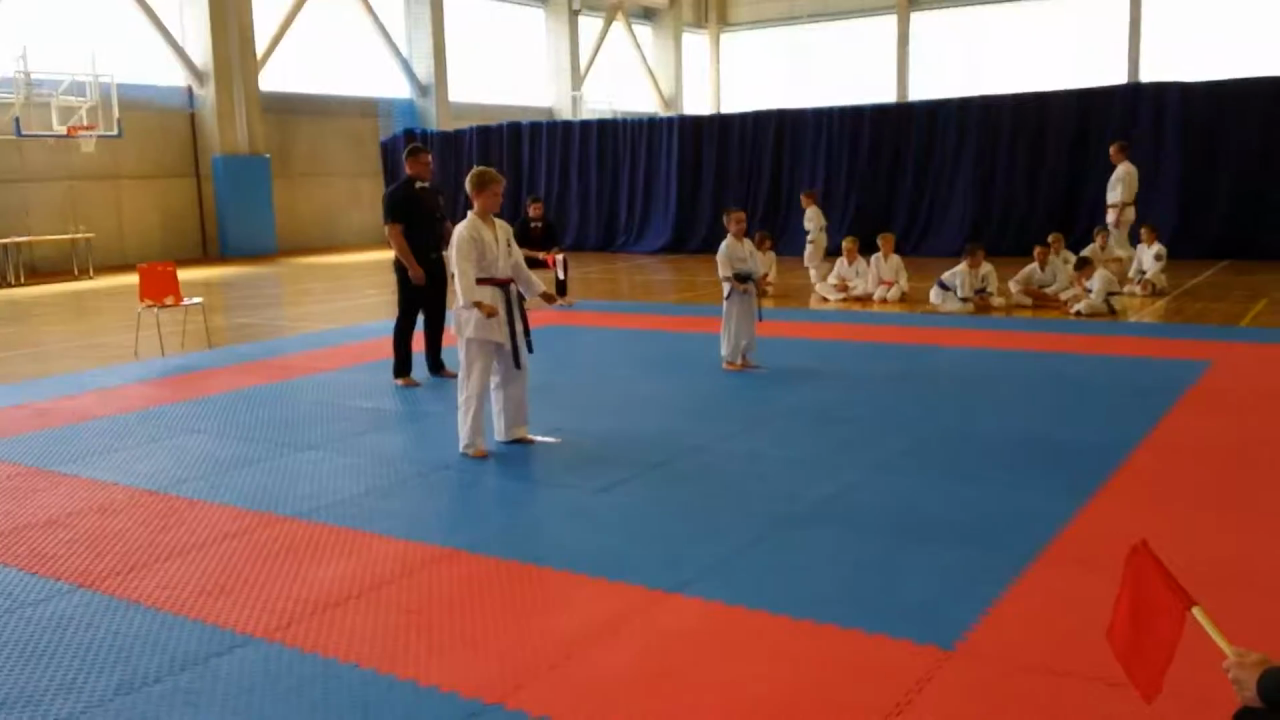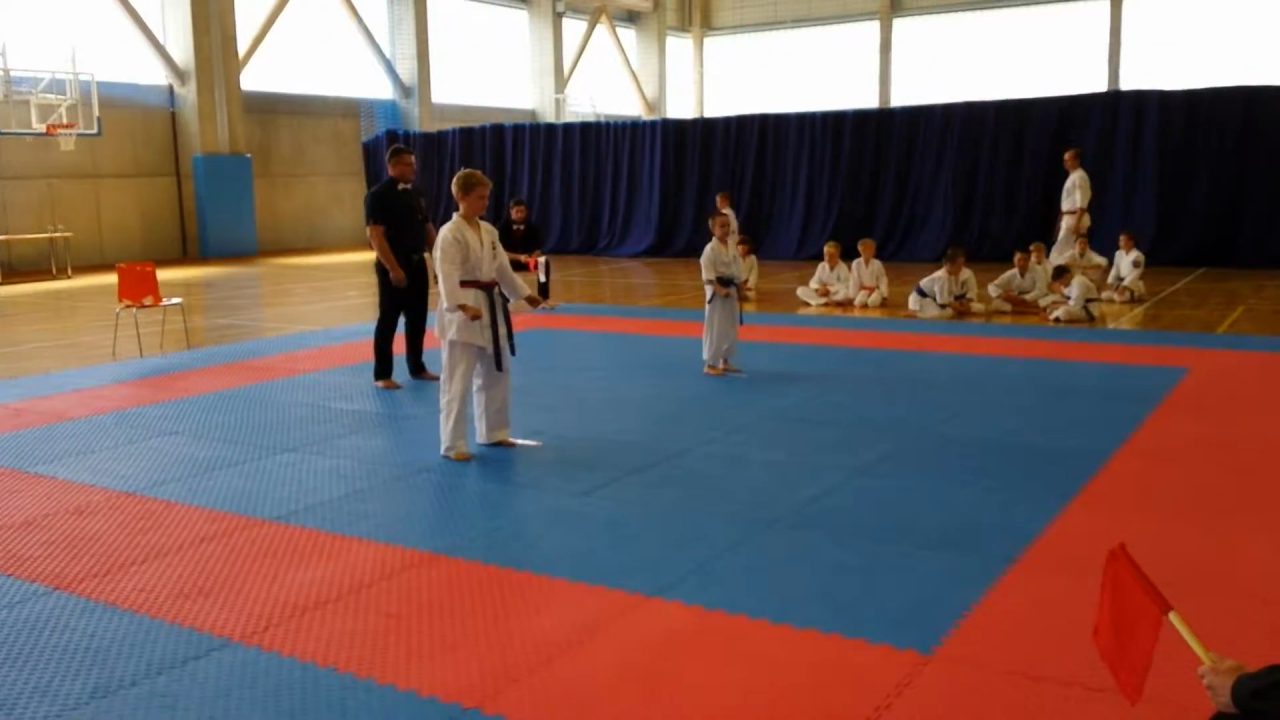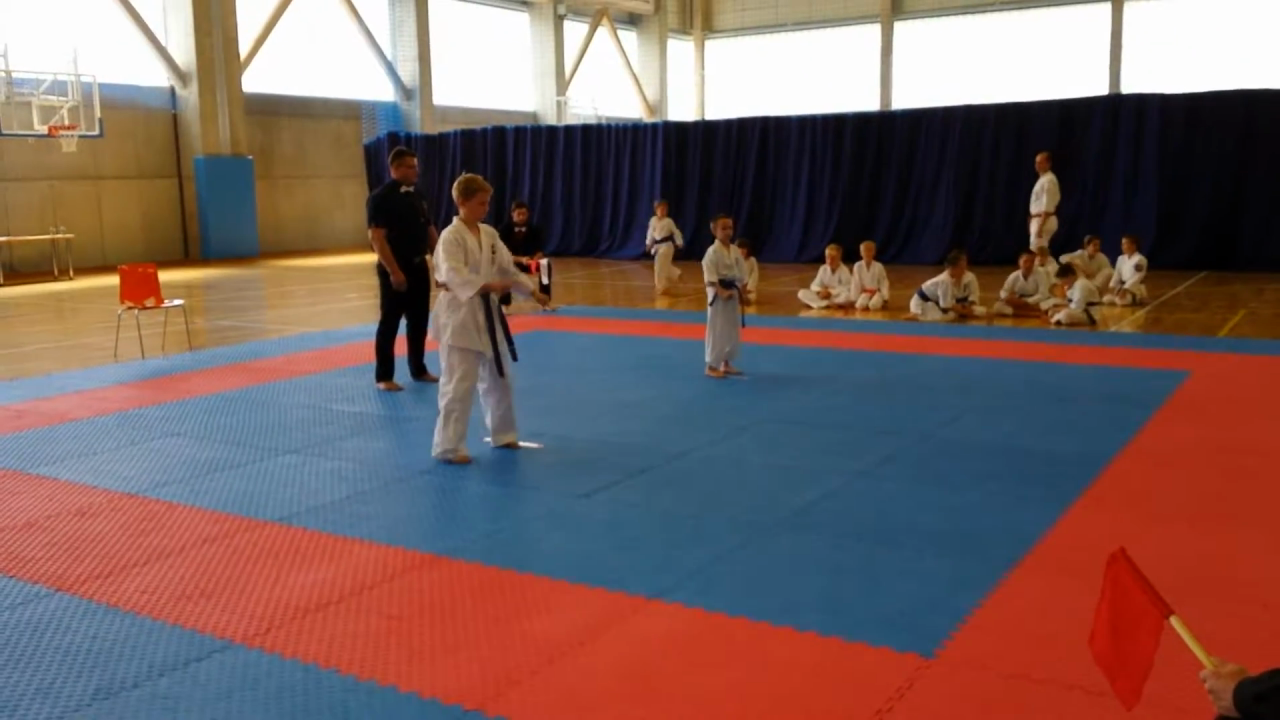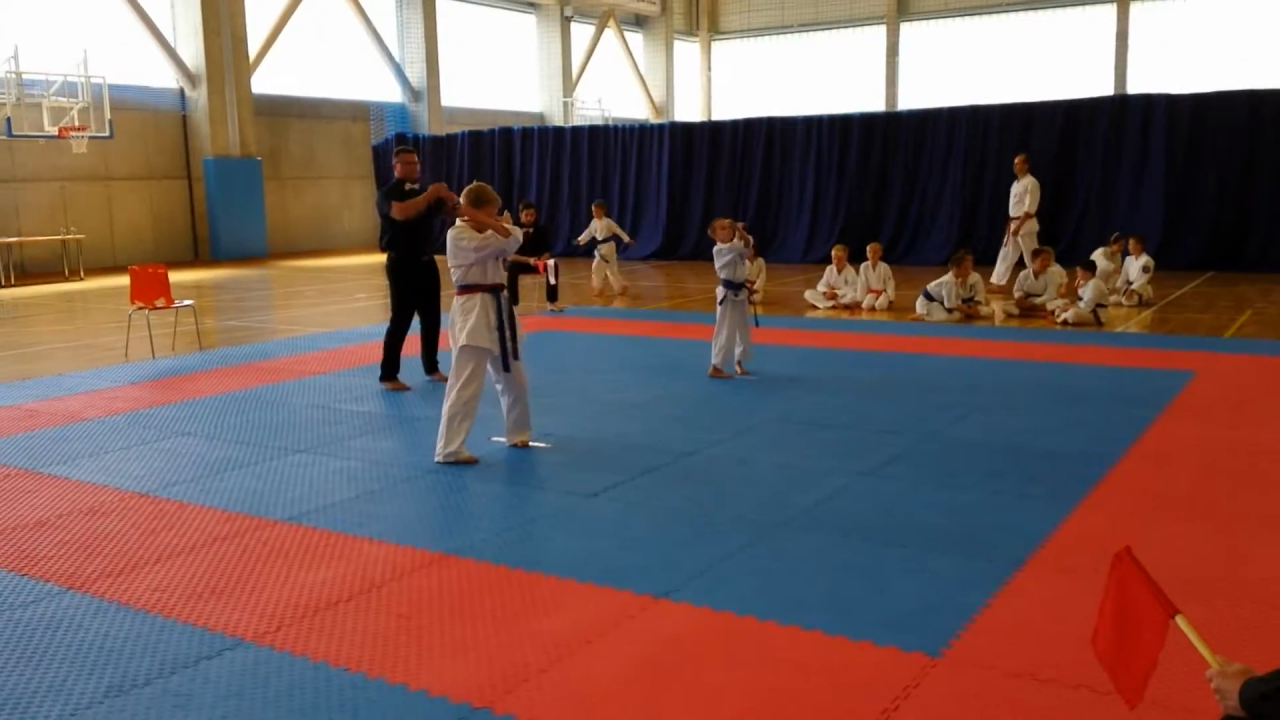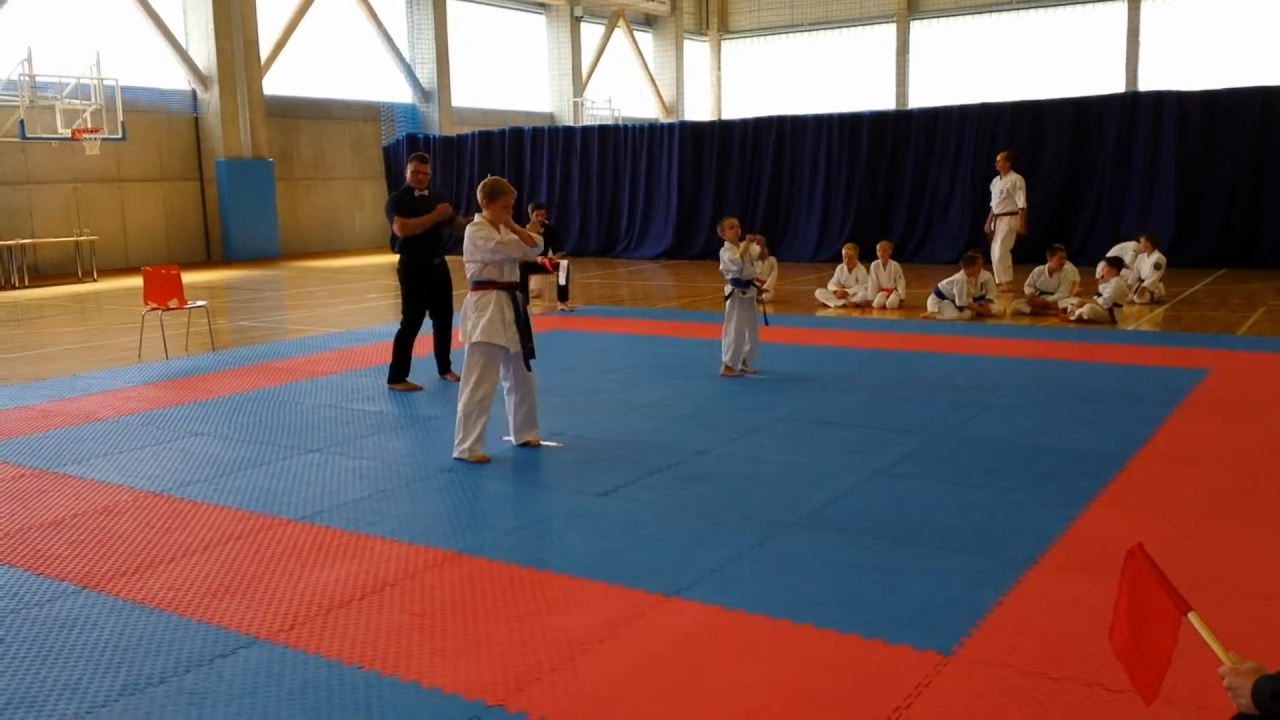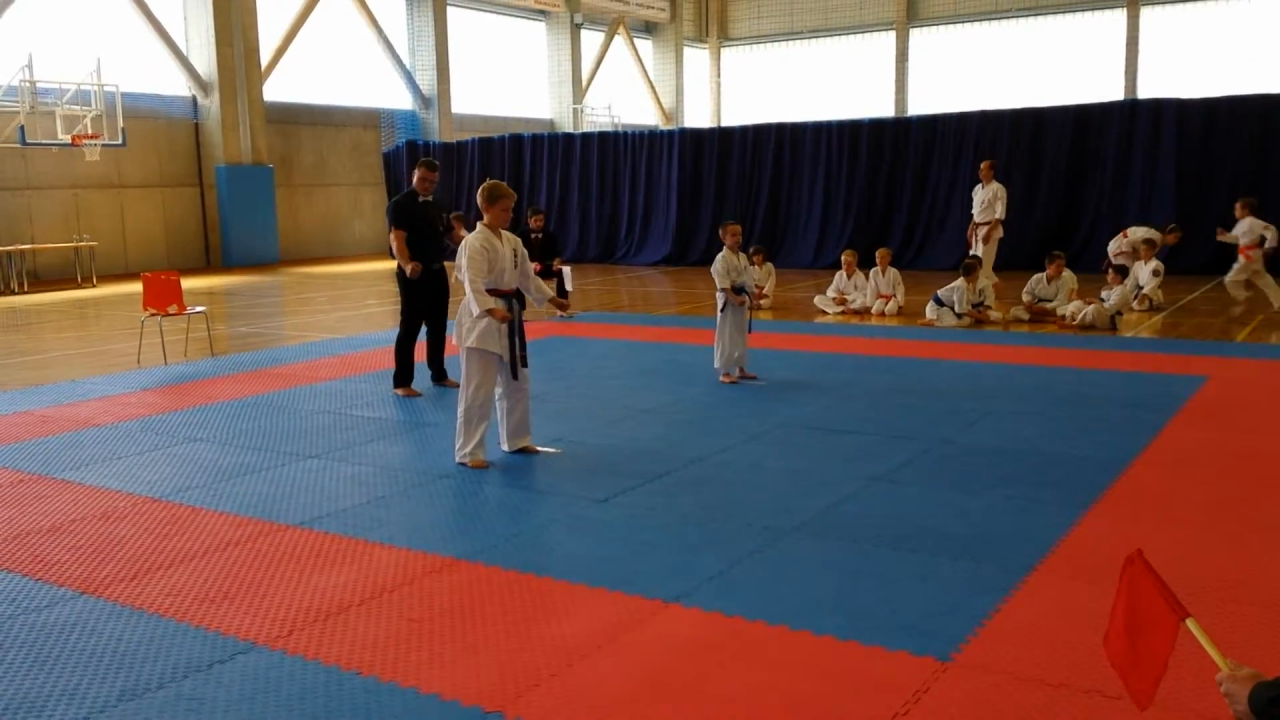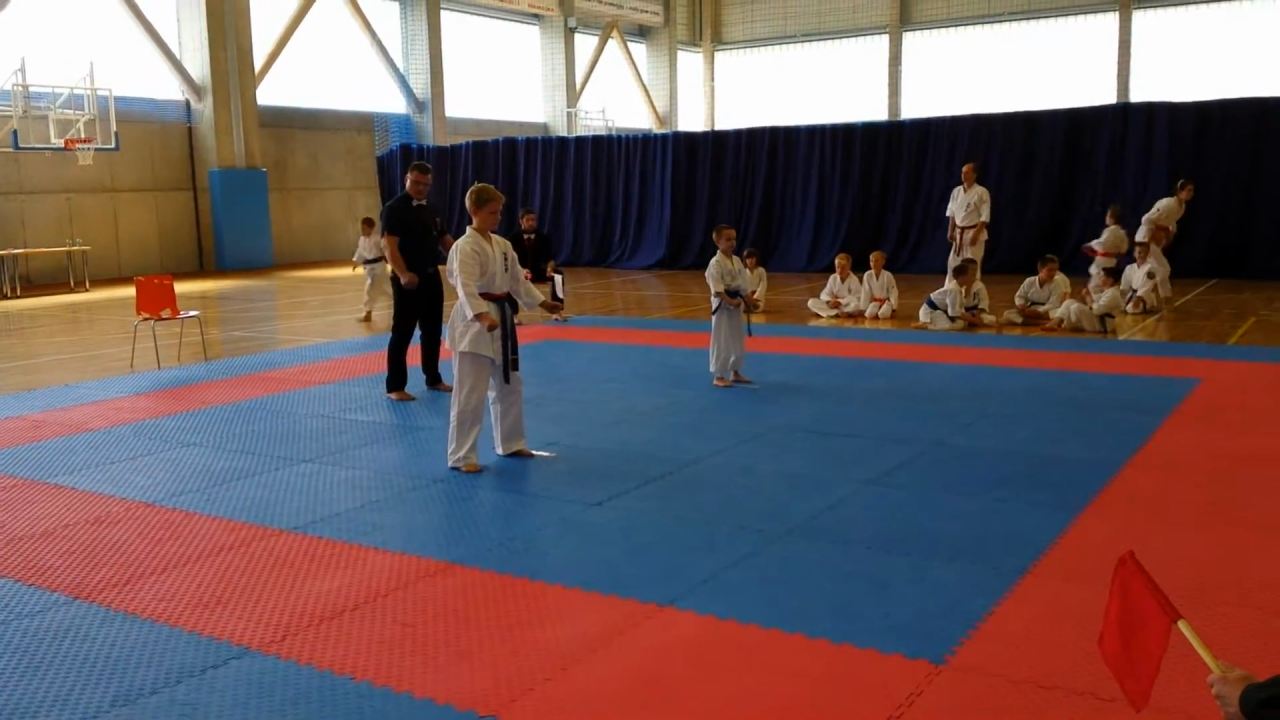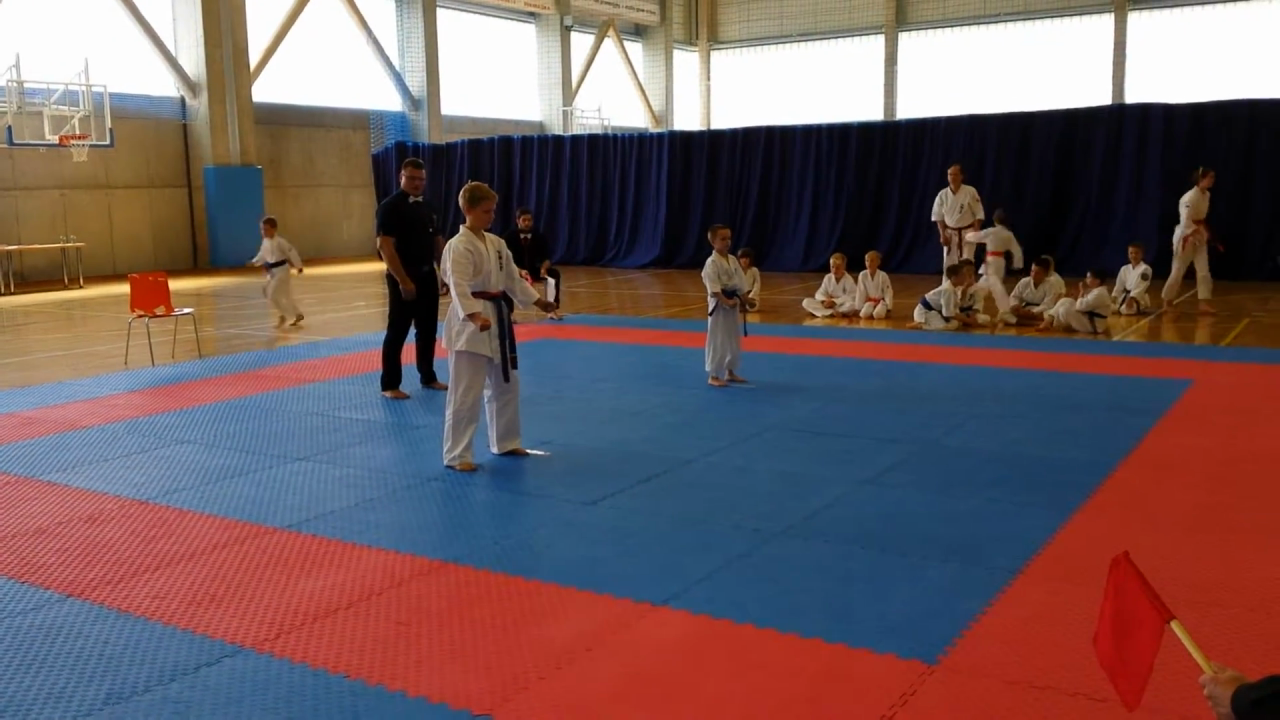
dt=0.4s
person 1, frame 1
left shoulder: (503, 228)
right shoulder: (466, 231)
left elbow: (517, 266)
right elbow: (464, 273)
left wrist: (540, 291)
right wrist: (478, 303)
left hip: (507, 304)
right hip: (479, 309)
left knee: (513, 372)
right knee: (476, 378)
left ankle: (511, 429)
right ankle: (471, 441)
person 1, frame 2
left shoulder: (488, 231)
right shoulder: (450, 233)
left elbow: (502, 269)
right elbow: (447, 276)
left wrist: (525, 294)
right wrist: (463, 306)
left hip: (490, 306)
right hip: (462, 311)
left knee: (495, 375)
right knee: (458, 381)
left ankle: (493, 433)
right ankle: (453, 444)
person 1, frame 3
left shoulder: (488, 234)
right shoulder: (451, 235)
left elbow: (508, 267)
right elbow: (453, 275)
left wrist: (532, 291)
right wrist: (487, 286)
left hip: (488, 312)
right hip: (460, 314)
left knee: (498, 378)
right knee: (459, 384)
left ankle: (502, 433)
right ankle: (447, 447)
person 1, frame 4
left shoulder: (487, 234)
right shoulder: (458, 235)
left elbow: (514, 239)
right elbow: (499, 243)
left wrist: (490, 223)
right wrist: (485, 224)
left hip: (496, 310)
right hip: (472, 313)
left knee: (513, 378)
right knee: (466, 384)
left ankle: (518, 432)
right ankle: (449, 449)
person 1, frame 5
left shoulder: (507, 229)
right shoulder: (476, 231)
left elbow: (536, 246)
right elbow: (501, 250)
left wrist: (519, 229)
right wrist: (521, 236)
left hip: (511, 305)
right hip: (484, 308)
left knee: (521, 376)
right knee: (480, 382)
left ankle: (523, 433)
right ankle: (468, 447)
person 1, frame 6
left shoulder: (512, 241)
right shoulder: (475, 242)
left elbow: (527, 277)
right elbow: (474, 284)
left wrist: (551, 299)
right wrist: (491, 311)
left hip: (508, 316)
right hip: (481, 319)
left knee: (516, 384)
right knee: (478, 389)
left ankle: (516, 439)
right ankle: (468, 451)
person 1, frame 7
left shoulder: (502, 245)
right shoulder: (465, 247)
left elbow: (518, 281)
right elbow: (466, 287)
left wrist: (542, 303)
right wrist: (482, 316)
left hip: (501, 319)
right hip: (474, 323)
left knee: (509, 386)
right knee: (470, 393)
left ankle: (510, 443)
right ankle: (461, 456)
person 1, frame 8
left shoulder: (496, 243)
right shoulder: (459, 246)
left elbow: (512, 279)
right elbow: (459, 287)
left wrist: (537, 301)
right wrist: (474, 316)
left hip: (497, 319)
right hip: (469, 324)
left knee: (506, 385)
right knee: (466, 392)
left ankle: (505, 442)
right ankle: (457, 455)
person 2, frame 1
left shoulder: (433, 192)
right shoulder: (397, 194)
left elbow: (445, 226)
right elbow: (393, 234)
right wrist: (412, 267)
left hip: (436, 262)
right hip: (411, 265)
left knee: (436, 316)
right knee: (407, 318)
left ankle: (436, 365)
right ankle: (401, 372)
person 2, frame 2
left shoulder: (415, 194)
right shoulder: (379, 195)
left elbow: (428, 228)
right elbow: (375, 235)
right wrist: (393, 268)
left hip: (417, 264)
right hip: (393, 267)
left knee: (417, 318)
right knee: (388, 320)
left ankle: (417, 367)
right ankle: (382, 374)
person 2, frame 3
left shoulder: (417, 196)
right shoulder: (381, 197)
left elbow: (430, 231)
right elbow: (376, 238)
right wrist: (393, 272)
left hip: (418, 266)
right hip: (394, 269)
left knee: (419, 320)
right knee: (390, 322)
left ankle: (418, 369)
right ankle: (383, 376)
person 2, frame 4
left shoulder: (423, 191)
right shoulder: (388, 193)
left elbow: (453, 211)
right elbow: (401, 213)
left wrist: (446, 196)
right wrist: (429, 196)
left hip: (426, 262)
right hip: (402, 264)
left knee: (432, 316)
right knee: (401, 319)
left ankle: (432, 367)
right ankle: (389, 375)
person 2, frame 5
left shoulder: (435, 199)
right shoulder: (398, 200)
left elbow: (456, 224)
right elbow: (401, 229)
left wrist: (469, 223)
right wrist: (435, 217)
left hip: (438, 265)
right hip: (413, 268)
left knee: (444, 318)
right knee: (411, 323)
left ankle: (444, 368)
right ankle: (396, 377)
person 2, frame 6
left shoulder: (436, 206)
right shoulder: (400, 204)
left elbow: (450, 234)
right elbow: (396, 240)
right wrist: (407, 265)
left hip: (437, 272)
right hip: (414, 274)
left knee: (438, 325)
right knee: (410, 327)
left ankle: (439, 375)
right ankle: (402, 382)
person 2, frame 7
left shoulder: (431, 210)
right shoulder: (394, 209)
left elbow: (444, 239)
right elbow: (389, 245)
right wrist: (403, 274)
left hip: (432, 277)
right hip: (408, 279)
left knee: (432, 330)
right knee: (402, 333)
left ankle: (433, 378)
right ankle: (395, 386)
person 2, frame 8
left shoulder: (427, 207)
right shoulder: (390, 206)
left elbow: (436, 241)
right elbow: (385, 247)
right wrist: (403, 280)
left hip: (427, 275)
right hip: (404, 278)
left knee: (428, 329)
right knee: (398, 331)
left ankle: (428, 377)
right ankle: (390, 385)
